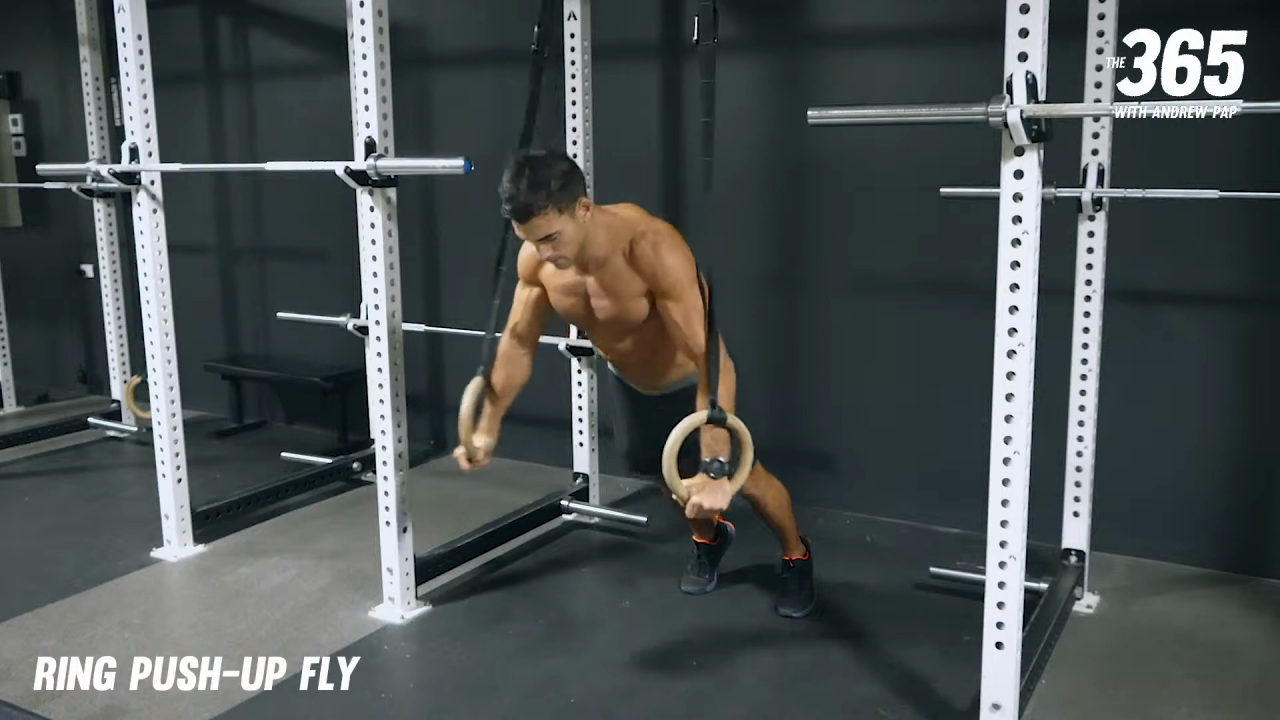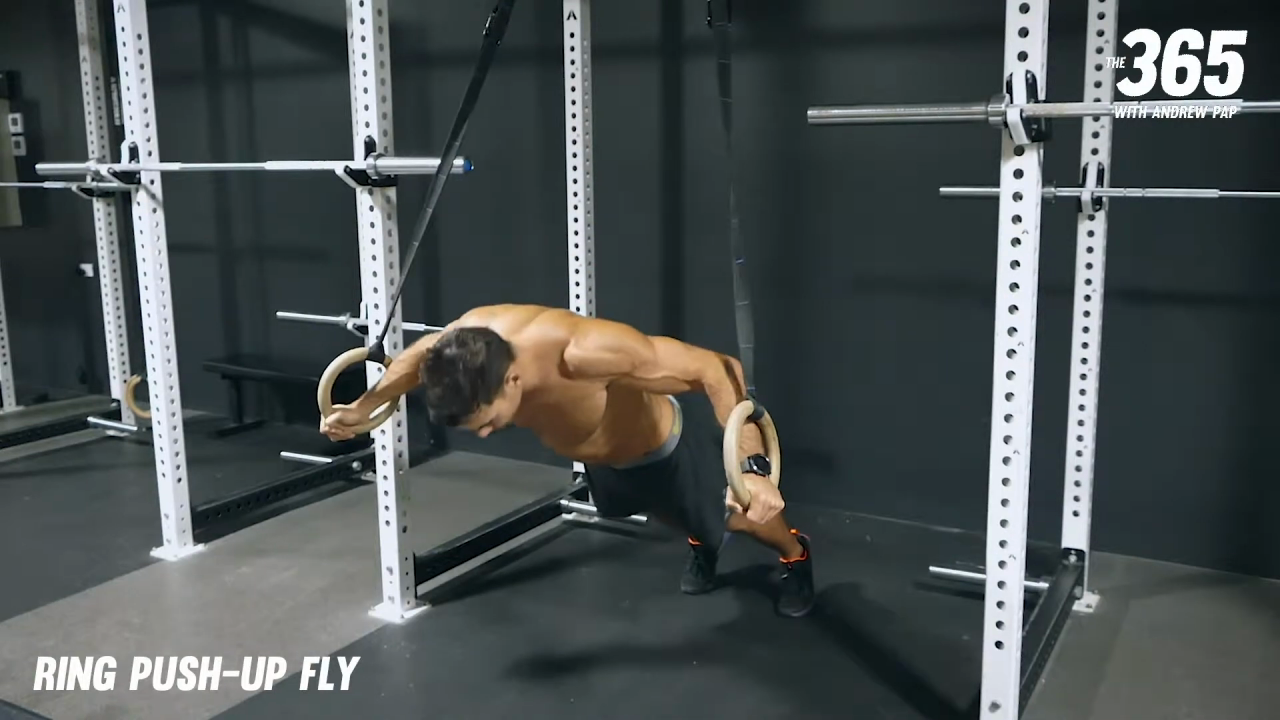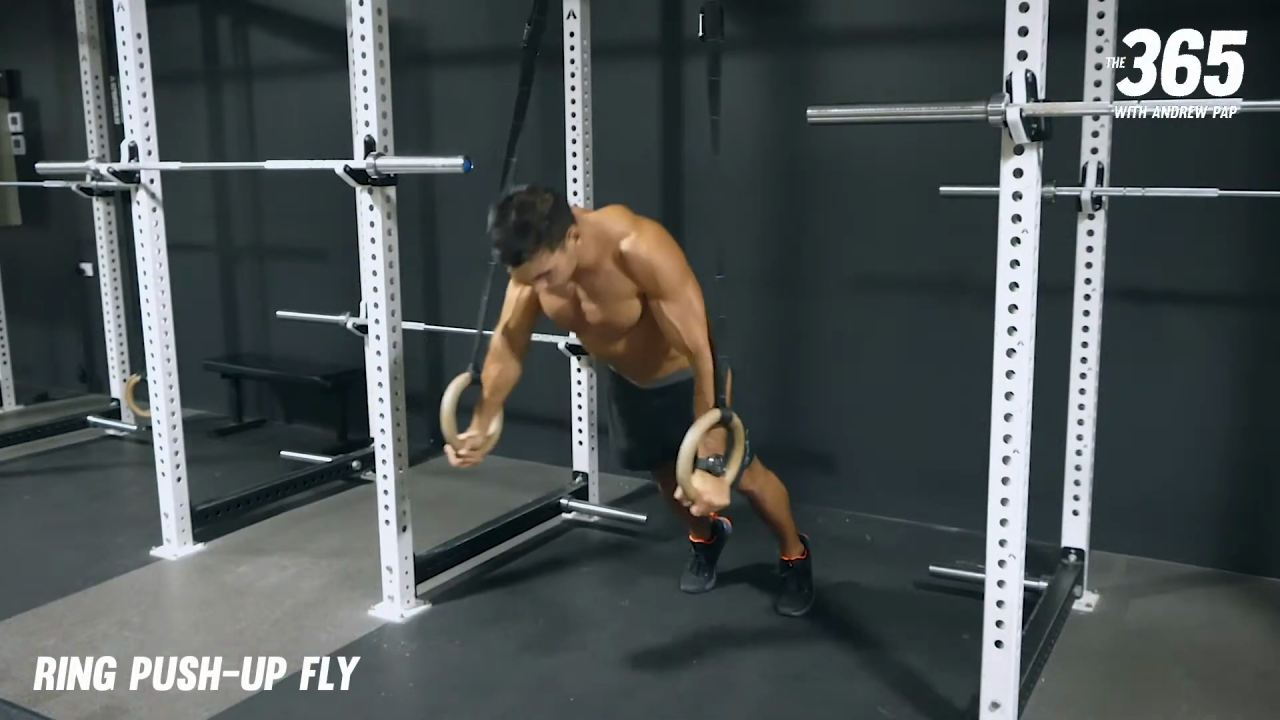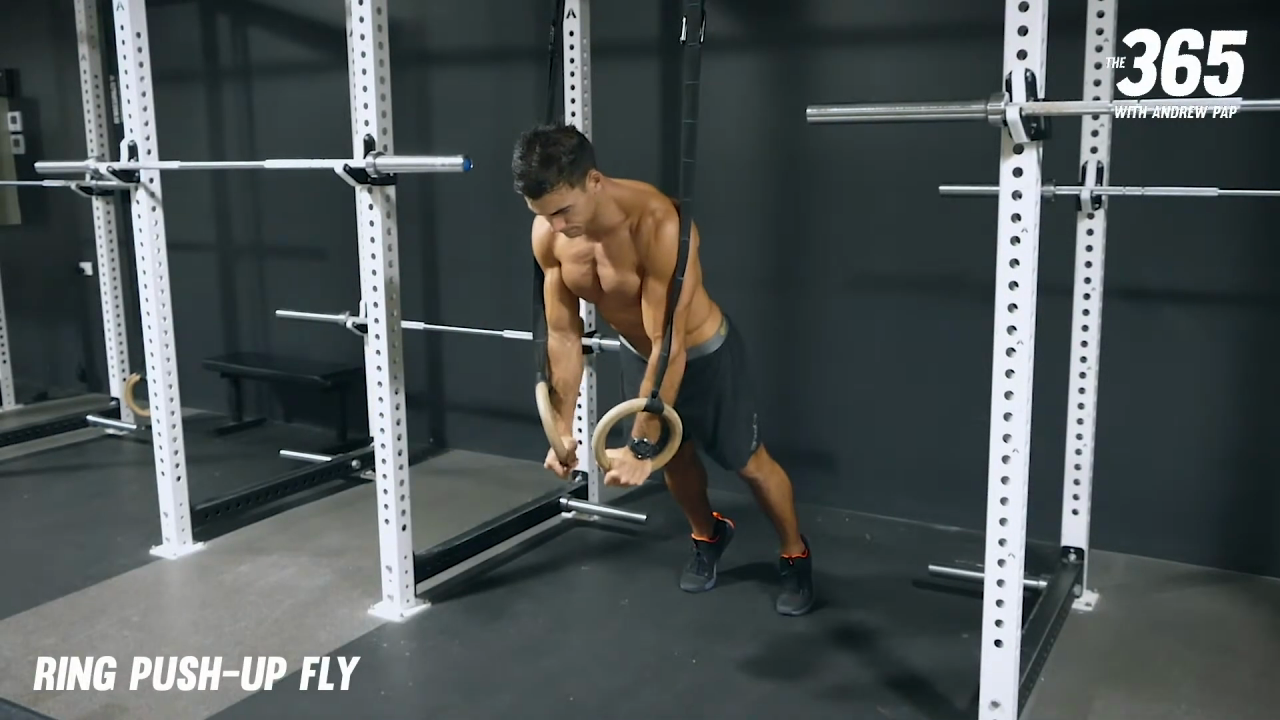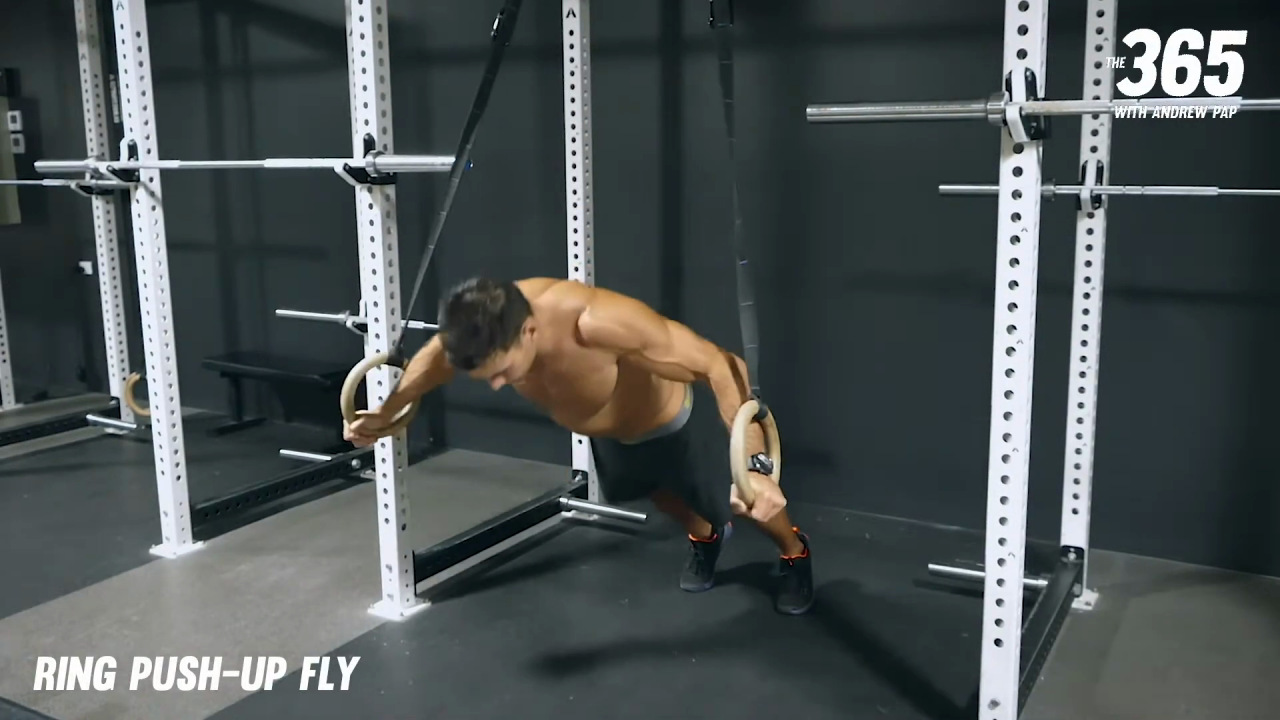
dt=1s
person 1, frame 1
left shoulder: (649, 247)
right shoulder: (537, 255)
left elbow: (712, 360)
right elbow: (518, 341)
right wrist: (488, 424)
left hip: (690, 383)
right hip: (629, 384)
left knee: (749, 480)
right knee: (668, 475)
left ankle: (796, 557)
right ankle: (710, 539)
person 1, frame 2
left shoulder: (579, 353)
right shoulder: (473, 334)
left elbow: (719, 369)
right elbow: (422, 353)
left wrist: (754, 468)
right wrist: (363, 408)
left hip: (662, 445)
right hip: (604, 457)
left knee: (731, 515)
right knee: (662, 512)
left ankle: (795, 555)
right ankle: (701, 541)
person 1, frame 3
left shoulder: (643, 251)
right shoulder: (532, 257)
left elbow: (698, 359)
right elbow: (508, 341)
left wrist: (707, 464)
right wrist: (482, 425)
left hip: (687, 377)
right hip: (625, 379)
left knee: (741, 475)
right knee: (659, 472)
left ankle: (795, 554)
right ankle: (708, 535)
person 1, frame 4
left shoulder: (657, 225)
right shoulder: (547, 234)
left elbow: (670, 347)
right elbow: (563, 335)
left wrist: (639, 447)
right wrist: (563, 429)
left hip: (703, 354)
right hip: (637, 355)
left knee: (748, 462)
right knee: (673, 455)
left ankle: (795, 555)
right ankle: (709, 535)
person 1, frame 5
left shoulder: (595, 324)
right shoulder: (489, 318)
left elbow: (723, 367)
right elbow: (440, 348)
left wrist: (757, 466)
right wrist: (387, 410)
left hip: (670, 425)
right hip: (609, 437)
left knee: (743, 499)
right knee: (663, 497)
left ankle: (794, 553)
right ankle: (704, 536)
